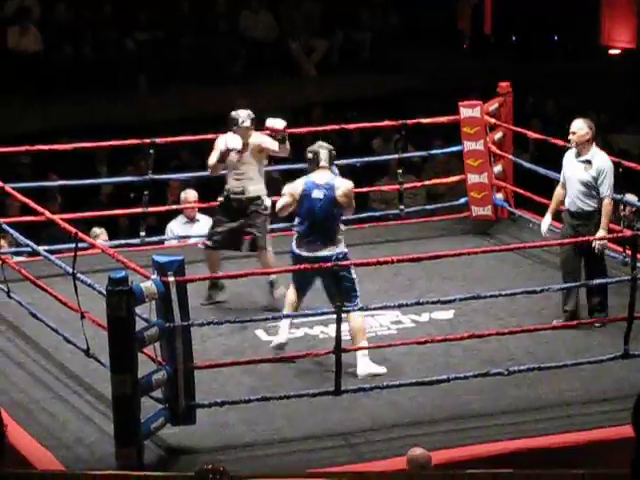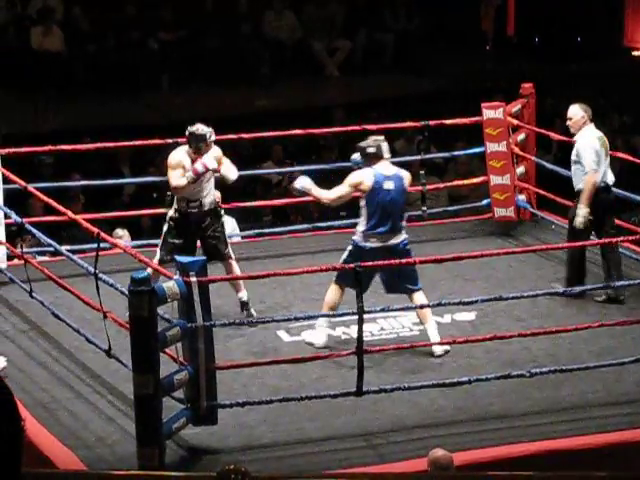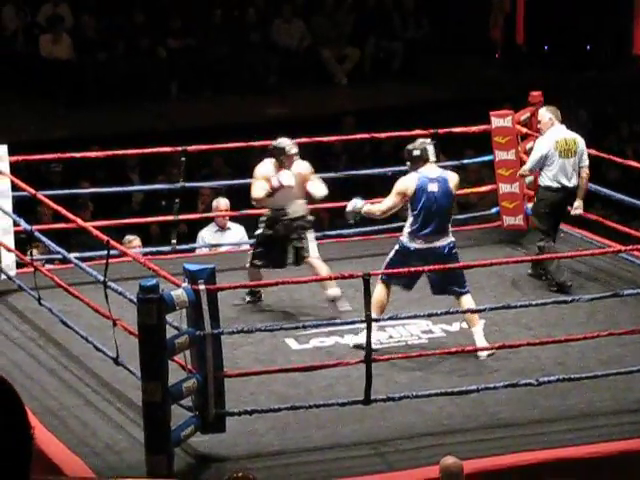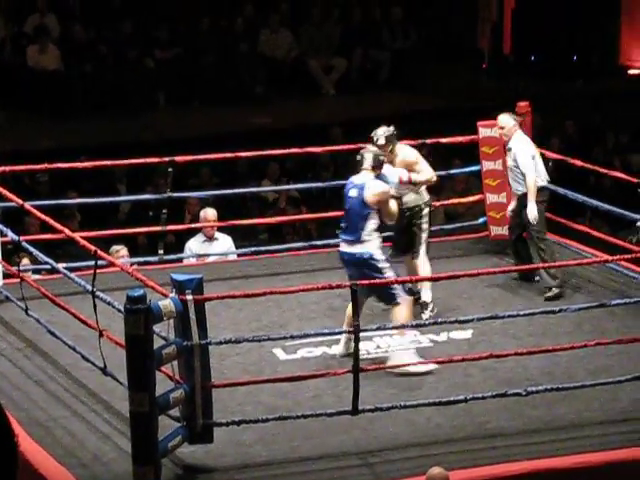
dt=0.7s
person 1, frame 1
left shoulder: (299, 185)
right shoulder: (345, 186)
left elbow: (280, 211)
left hip: (303, 253)
right hip: (333, 255)
left knee: (297, 289)
right knee: (352, 306)
left ankle: (283, 331)
right ankle: (363, 361)
person 1, frame 2
left shoulder: (361, 176)
right shoulder: (405, 176)
left elbow: (330, 199)
left wrist: (308, 186)
left hip: (366, 245)
right hip: (397, 244)
left knee: (339, 283)
right knee: (415, 290)
left ankle: (320, 332)
right ankle: (435, 340)
person 1, frame 3
left shoulder: (407, 182)
right shoulder: (452, 179)
left elbow: (381, 211)
left wrist: (360, 207)
left hip: (411, 247)
right hip: (443, 247)
left knee: (384, 282)
right knee: (462, 293)
left ankle: (370, 334)
right ankle: (481, 343)
person 1, frame 4
left shoulder: (350, 182)
right shoulder: (379, 188)
right elbow: (391, 217)
right wrist: (391, 194)
left hip: (347, 251)
right hip: (367, 254)
left knee: (359, 296)
right knee: (401, 300)
left ankle: (345, 343)
right ankle: (403, 355)
person 2, frame 1
left shoulder: (602, 163)
right shoulder: (569, 156)
left elbow: (607, 199)
left wrist: (603, 230)
right wrist: (549, 213)
left hip: (592, 220)
right hip: (570, 217)
left knee: (595, 269)
right knee: (568, 266)
left ankle: (598, 311)
right ankle: (569, 313)
person 2, frame 2
left shoulder: (586, 140)
right shoulder: (597, 136)
left elbow: (591, 175)
left wrist: (583, 206)
left hip: (592, 197)
right hip: (605, 195)
left knee: (576, 242)
right knee: (608, 243)
left ankle: (573, 286)
right ankle: (615, 290)
person 2, frame 3
left shoulder: (545, 141)
right shoulder: (577, 139)
left elbow: (529, 170)
right elbow: (584, 173)
left wrist: (520, 173)
right wrist: (579, 199)
left hip: (548, 193)
right hip: (567, 193)
left knee: (544, 238)
right knee: (550, 234)
left ankle: (560, 279)
right ankle: (540, 269)
person 2, frame 4
left shoulder: (520, 145)
right shoulder: (516, 144)
left elbow: (531, 176)
left wrist: (531, 204)
right wrist: (514, 201)
left hip: (534, 196)
right hip: (525, 196)
left knee: (539, 239)
right knee: (515, 233)
left ankle: (554, 284)
right ankle: (527, 273)
person 3, frame 1
left shoulder: (259, 140)
right shoulder: (223, 141)
left elbow: (283, 152)
right elbow: (212, 169)
left wrist: (282, 137)
right wrist: (223, 154)
left hip: (255, 200)
right hip: (231, 198)
left knee: (261, 247)
right knee: (211, 245)
left ankle: (272, 284)
right ankle: (216, 286)
person 3, frame 2
left shoulder: (215, 152)
right shoulder: (177, 157)
left elbow: (225, 165)
right elbow: (176, 188)
left wrist: (228, 172)
right wrist: (196, 173)
left hip: (208, 212)
right hip: (183, 213)
left knee: (227, 258)
right knee: (161, 261)
left ankle: (244, 302)
person 3, frame 3
left shoulder: (302, 167)
right shoulder: (263, 169)
left elbow: (314, 186)
right elbow: (256, 200)
left wrist: (318, 190)
right wrist: (273, 188)
left hip: (298, 219)
right hip: (274, 220)
left knee: (311, 259)
right knee: (255, 262)
left ankle: (334, 296)
right ankle: (254, 293)
person 3, frame 4
left shoulder: (408, 154)
left elbow: (431, 176)
left hip: (419, 207)
right hip: (403, 208)
left knee: (419, 255)
right knee: (404, 252)
left ankle: (427, 303)
right ankle: (414, 289)
